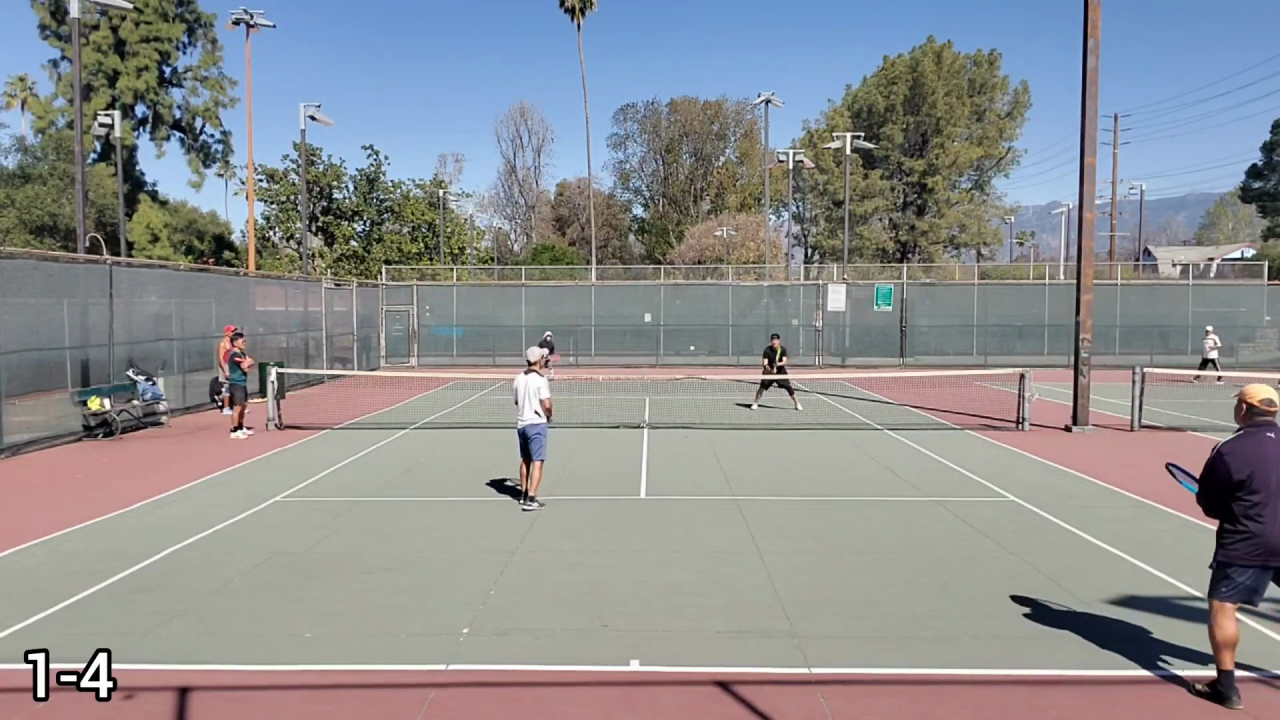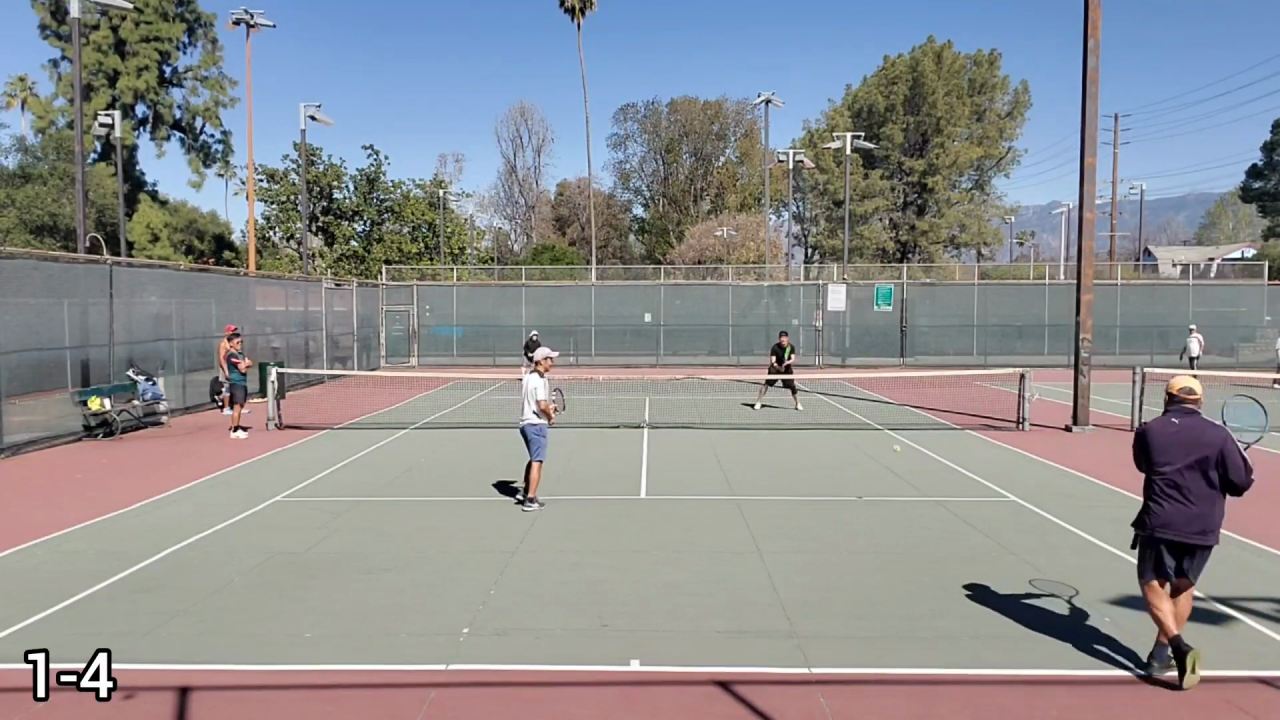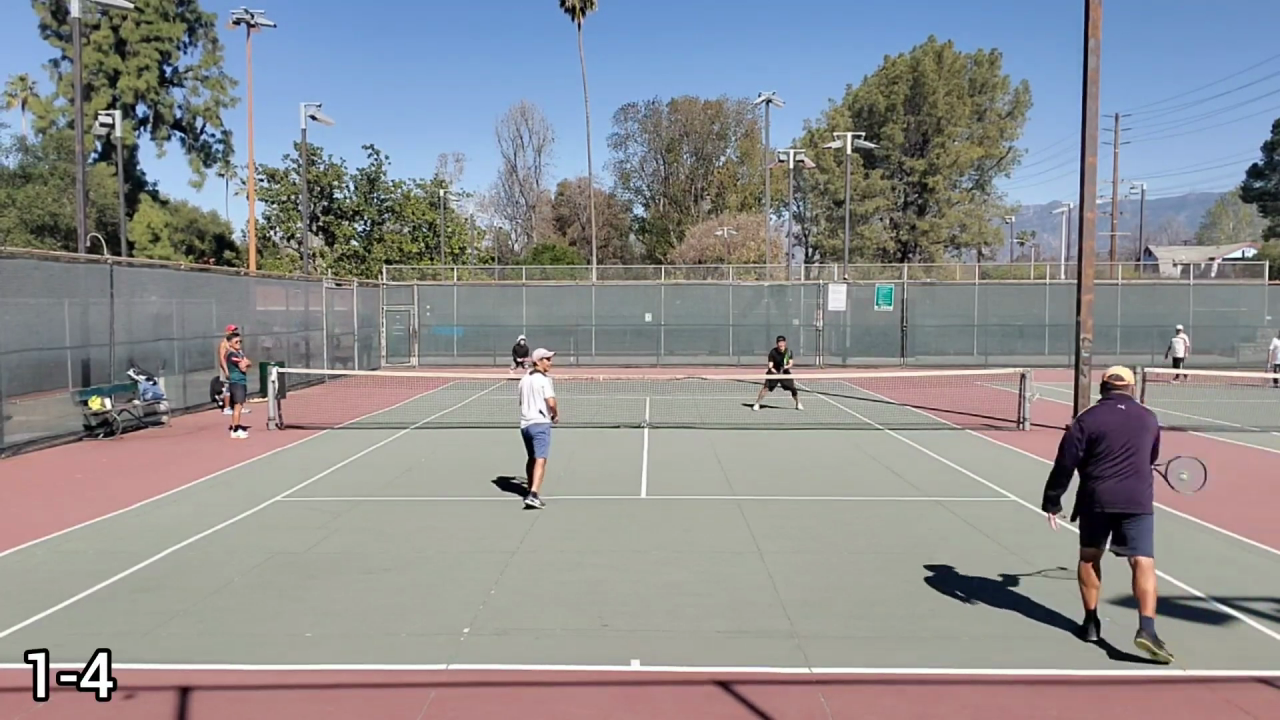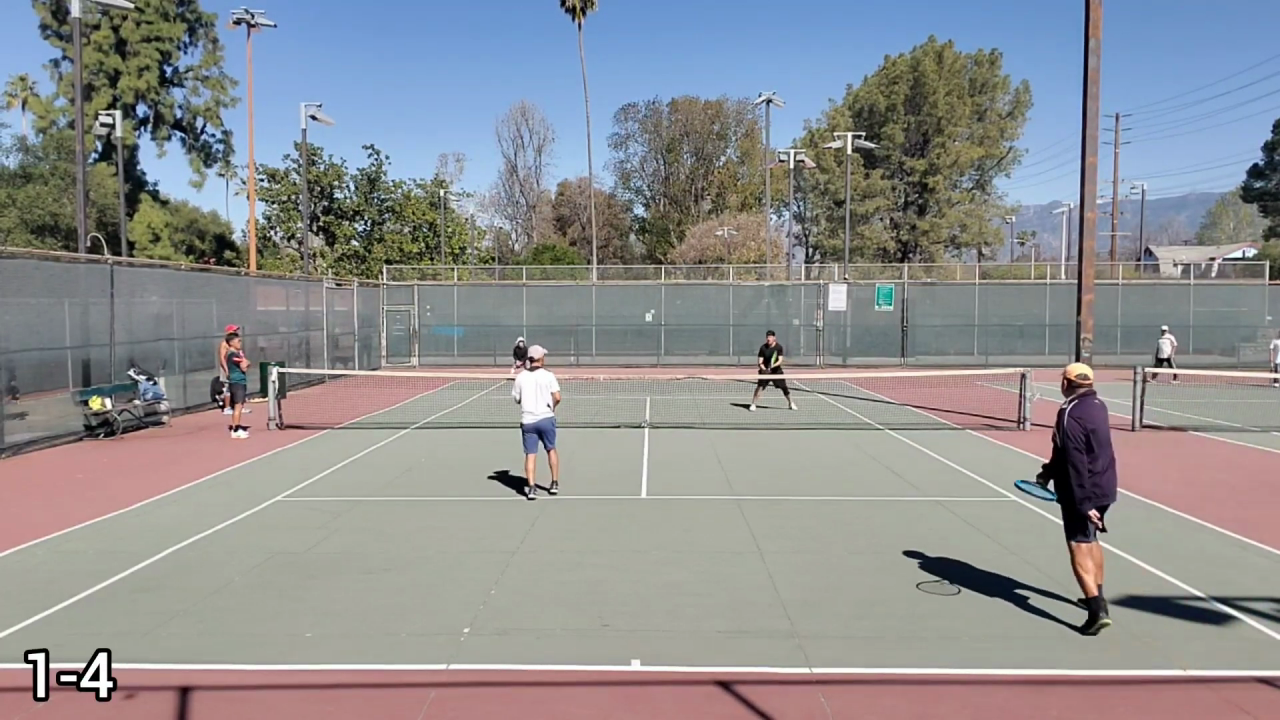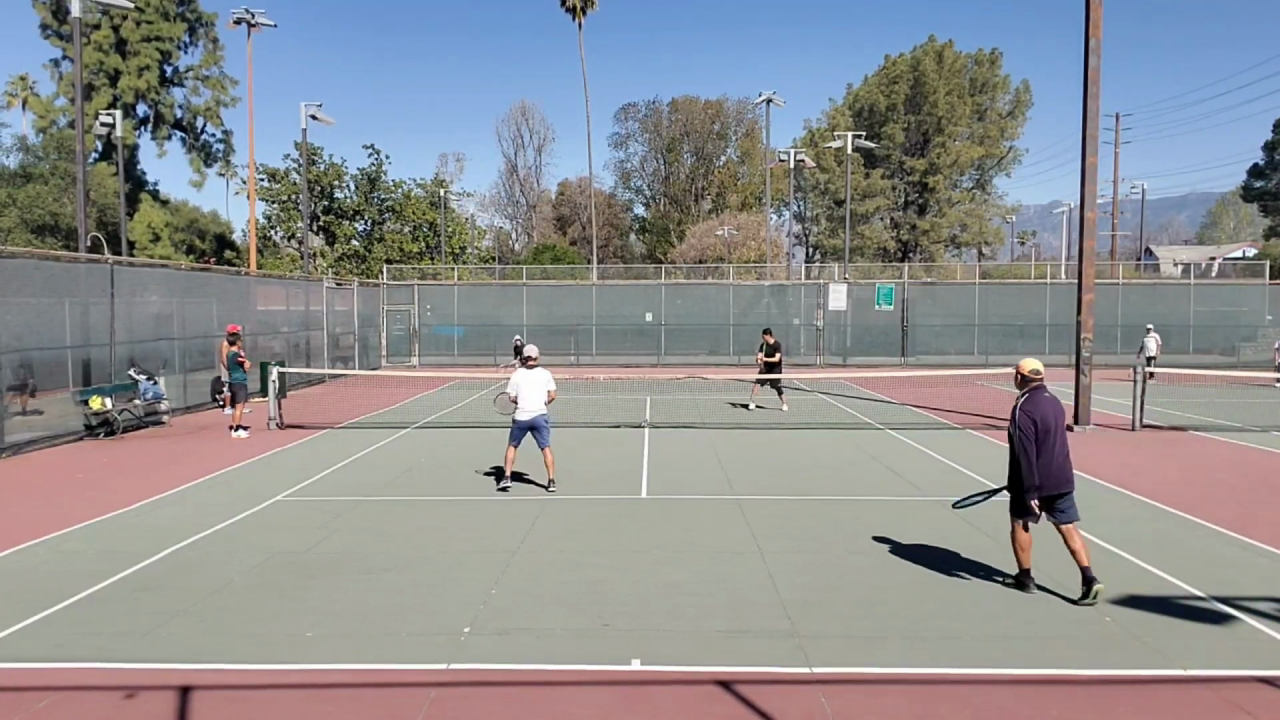
dt=0.4s
person 1, frame 1
left shoulder: (1228, 451)
left elbow: (1208, 504)
left wrist: (1231, 506)
left hip: (1244, 546)
left knee: (1221, 606)
left ankle: (1225, 686)
person 1, frame 2
left shoulder: (1148, 430)
right shoulder: (1217, 435)
right elbow: (1241, 481)
right wrist: (1213, 485)
left hip: (1159, 524)
right hip: (1201, 528)
left knee: (1152, 586)
right knee: (1182, 588)
left ankle: (1180, 648)
right ankle: (1160, 654)
person 1, frame 3
left shoulder: (1085, 420)
right shoulder: (1148, 419)
left elbow: (1065, 463)
left wrist: (1050, 502)
left hip: (1096, 500)
right hip: (1137, 502)
left knee: (1089, 557)
right knee: (1143, 564)
left ankle: (1091, 621)
right ankle: (1147, 630)
person 1, frame 4
left shoulder: (1071, 413)
right shoulder: (1097, 406)
left elbow: (1076, 463)
left wrist: (1082, 503)
right wrist: (1049, 470)
left hip: (1082, 492)
right hip: (1105, 488)
left knee: (1078, 547)
right knee: (1089, 541)
left ankle: (1096, 608)
right ankle: (1097, 603)
person 1, frame 5
left shoulder: (1024, 408)
right shoulder: (1055, 403)
left elbow: (1025, 454)
left wrist: (1028, 491)
left hip: (1032, 481)
right hip: (1062, 479)
left knee: (1020, 523)
right knee: (1068, 528)
left ankle: (1024, 579)
right ankle: (1089, 581)
